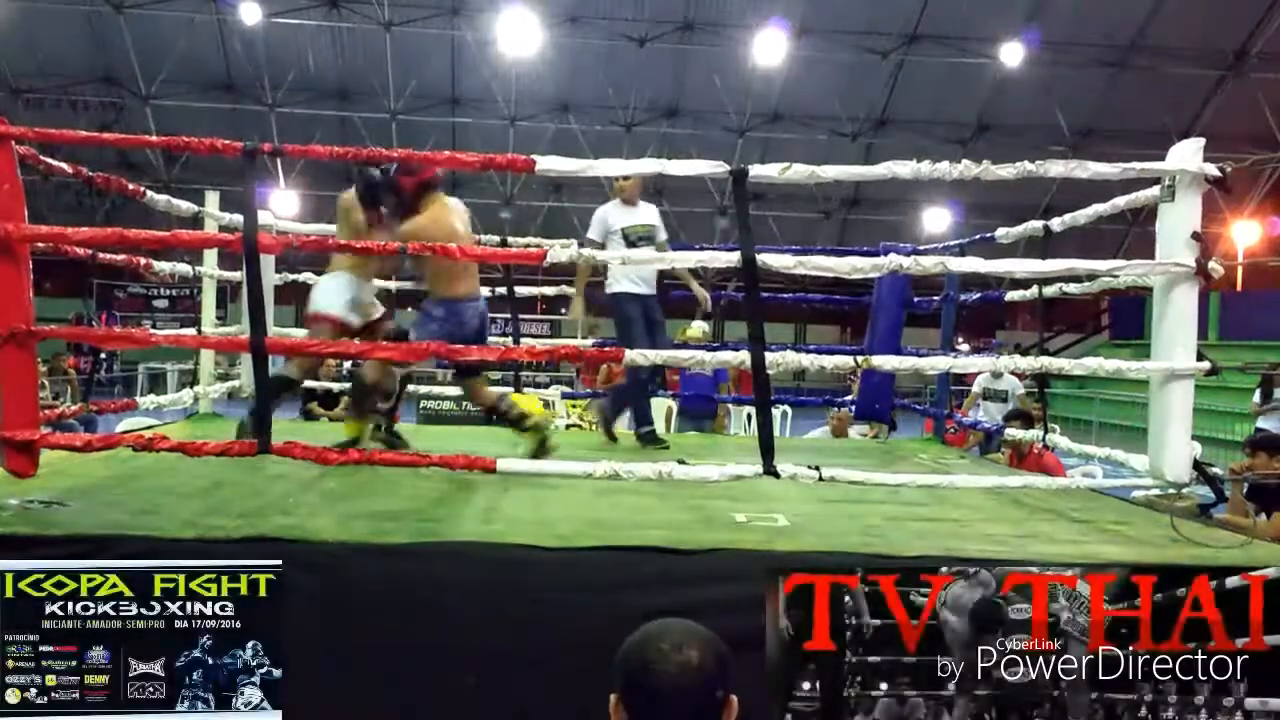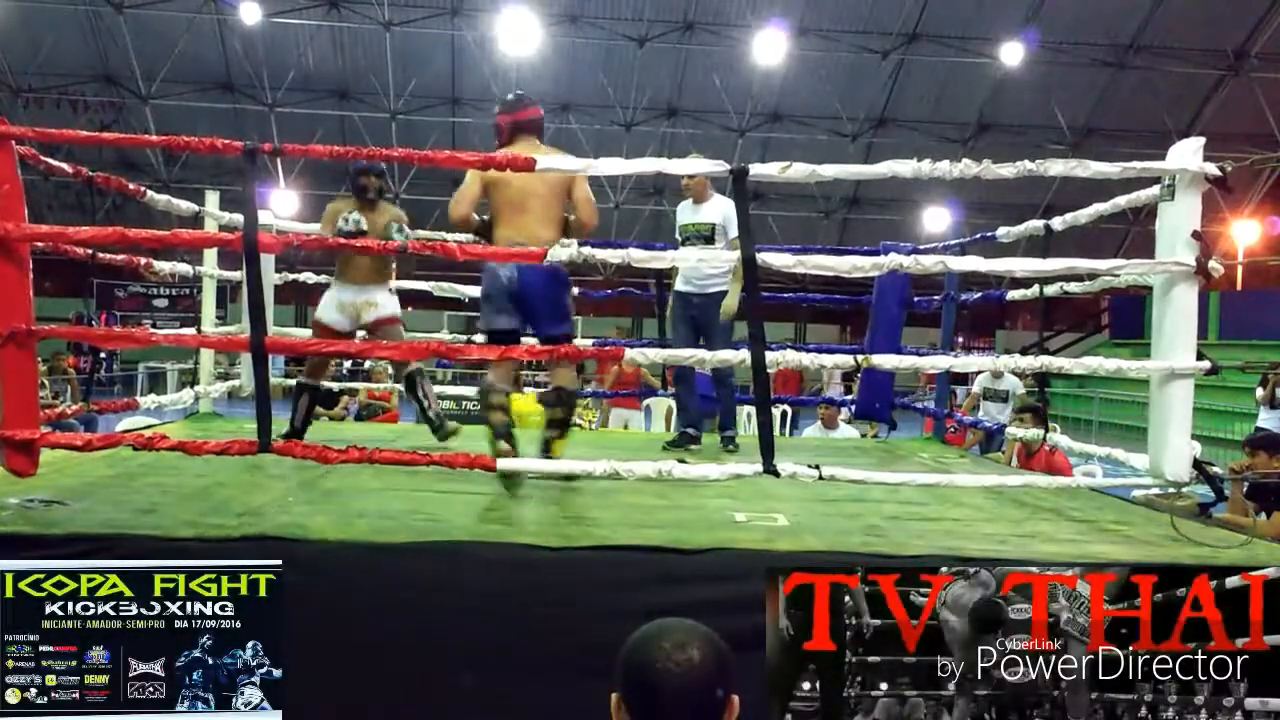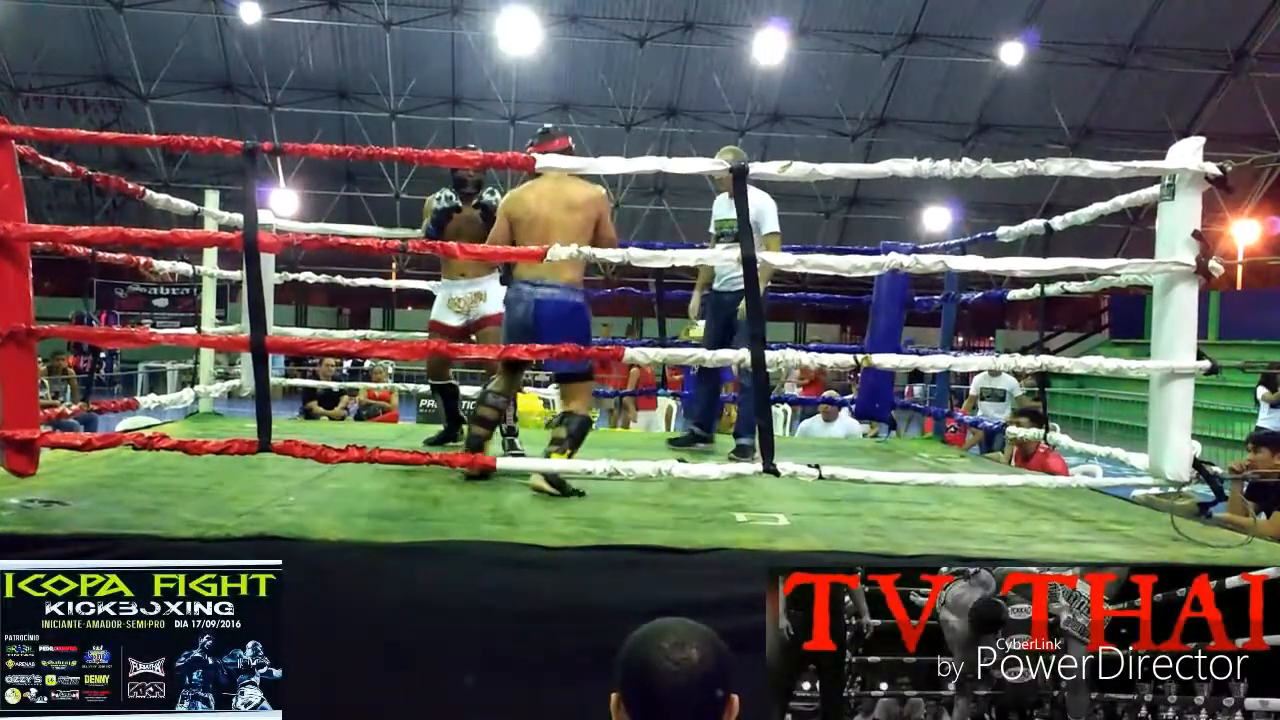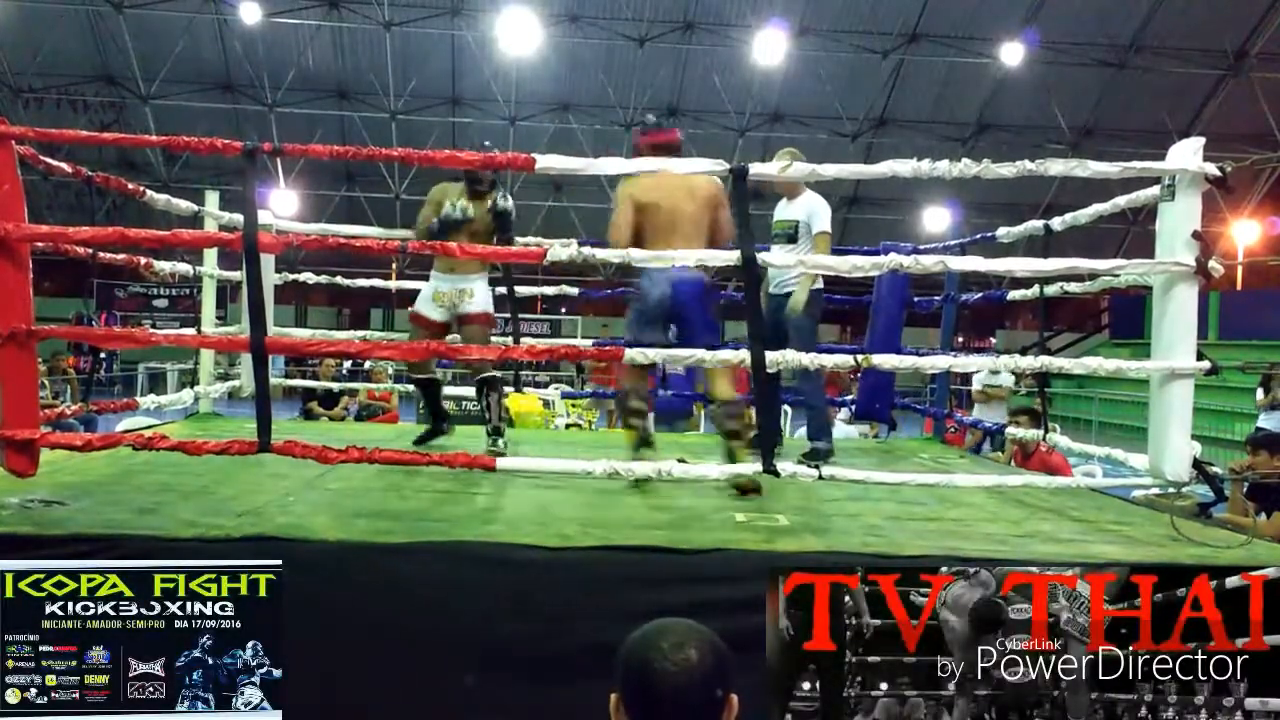
dt=1s
person 1, frame 1
left shoulder: (419, 227)
right shoulder: (455, 206)
left hip: (448, 314)
right hip: (472, 312)
right knee: (477, 390)
right ankle: (536, 428)
person 1, frame 2
left shoulder: (489, 165)
left elbow: (458, 215)
right elbow: (588, 220)
left hip: (501, 268)
right hip: (545, 270)
left knee: (501, 365)
right knee: (561, 361)
left ankle: (503, 444)
right ankle: (554, 453)
person 1, frame 3
left shoulder: (515, 199)
right shoulder: (594, 196)
right elbow: (607, 249)
left hip: (522, 297)
right hip: (564, 302)
left knee: (507, 376)
right knee: (579, 397)
left ankle: (473, 453)
right ankle: (550, 470)
person 1, frame 4
left shoulder: (632, 187)
right shoulder: (710, 185)
left elbow: (618, 242)
right elbow: (725, 242)
left hip: (653, 284)
right hip: (694, 283)
left knee: (634, 373)
right knee: (719, 376)
left ankle: (642, 453)
right ankle: (738, 464)
person 2, frame 1
left shoulder: (651, 211)
right shoulder: (606, 213)
left elbow: (666, 254)
left wrist: (693, 284)
right wrist: (578, 298)
left hip: (650, 295)
right hip: (624, 294)
right knee: (639, 363)
left ankle: (611, 407)
right ankle: (645, 428)
person 2, frame 2
left shoulder: (726, 207)
right shoulder: (682, 209)
left elbow: (740, 252)
left wrist: (734, 292)
right wrist: (671, 296)
left hip: (716, 295)
right hip: (683, 296)
left knee: (721, 367)
right knee: (681, 366)
left ankle: (728, 432)
right ankle: (690, 430)
person 2, frame 3
left shoulder: (761, 202)
right shoulder: (719, 202)
left elbow: (773, 252)
right wrist: (697, 292)
left hip: (746, 295)
right hip: (718, 294)
left knee: (746, 369)
right knee: (708, 363)
left ankle: (745, 440)
right ankle: (700, 430)
person 2, frame 4
left shoulder: (814, 205)
right shoulder: (781, 207)
left elbow: (822, 251)
left wrist: (803, 289)
right wrist: (762, 295)
left hip: (803, 297)
right hip: (776, 296)
left knee: (805, 369)
left ankle: (821, 442)
person 3, frame 1
left shoulder: (377, 211)
right shoulder: (353, 199)
left hip: (361, 289)
right hip: (341, 286)
right knee: (308, 359)
left ankle: (384, 427)
right ankle: (255, 421)
person 3, frame 2
left shoulder: (395, 216)
right shoulder: (336, 210)
left wrist: (403, 245)
right wrist: (340, 236)
left hip: (378, 296)
right hip: (341, 295)
left knee: (404, 358)
right knee: (315, 364)
left ankle: (436, 421)
right ankle: (297, 428)
person 3, frame 3
left shoulder: (490, 201)
right shoulder: (435, 203)
left wrist: (492, 216)
right wrist: (438, 219)
left hip: (485, 289)
right hip: (450, 292)
right knee: (436, 366)
left ankle: (510, 436)
right ankle: (453, 426)
person 3, frame 4
left shoulder: (497, 202)
right shoulder: (441, 192)
left elbow: (506, 249)
right elbow: (419, 235)
left wrist: (505, 221)
right wrist: (443, 222)
left hip: (473, 286)
right hip: (439, 284)
left knee: (479, 361)
right knee: (417, 358)
left ankle: (496, 435)
right ankle: (438, 419)
